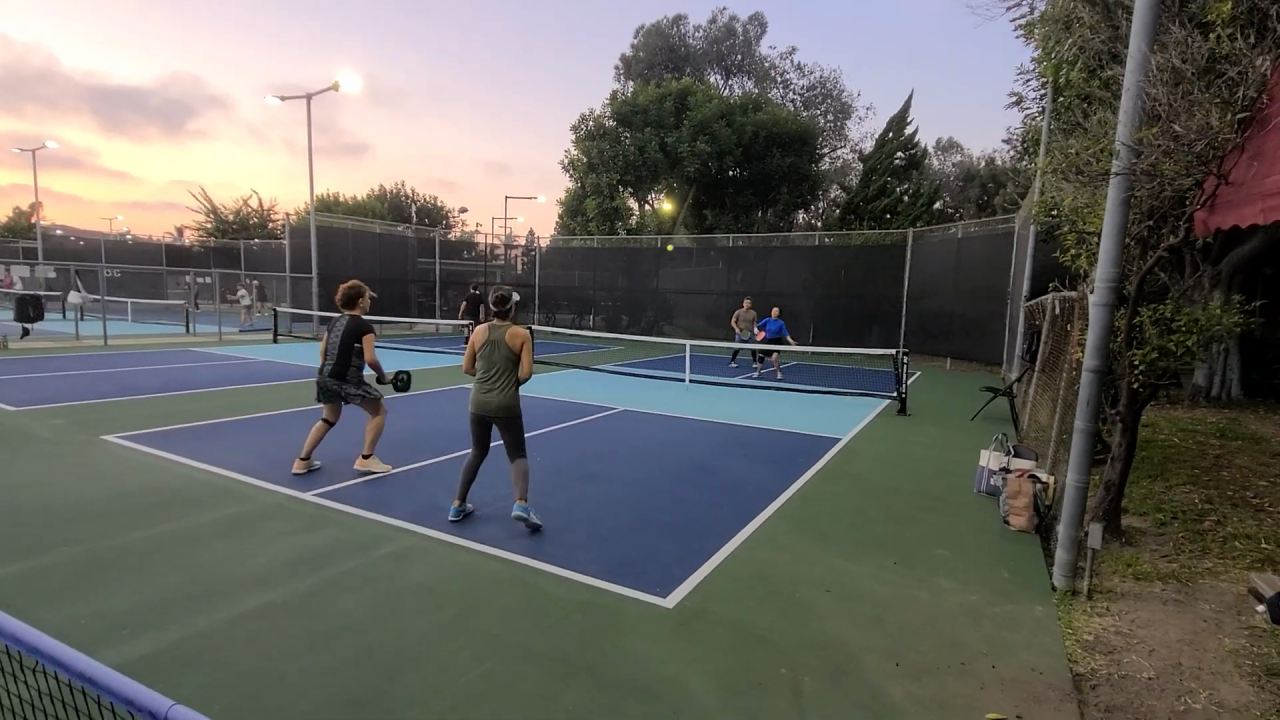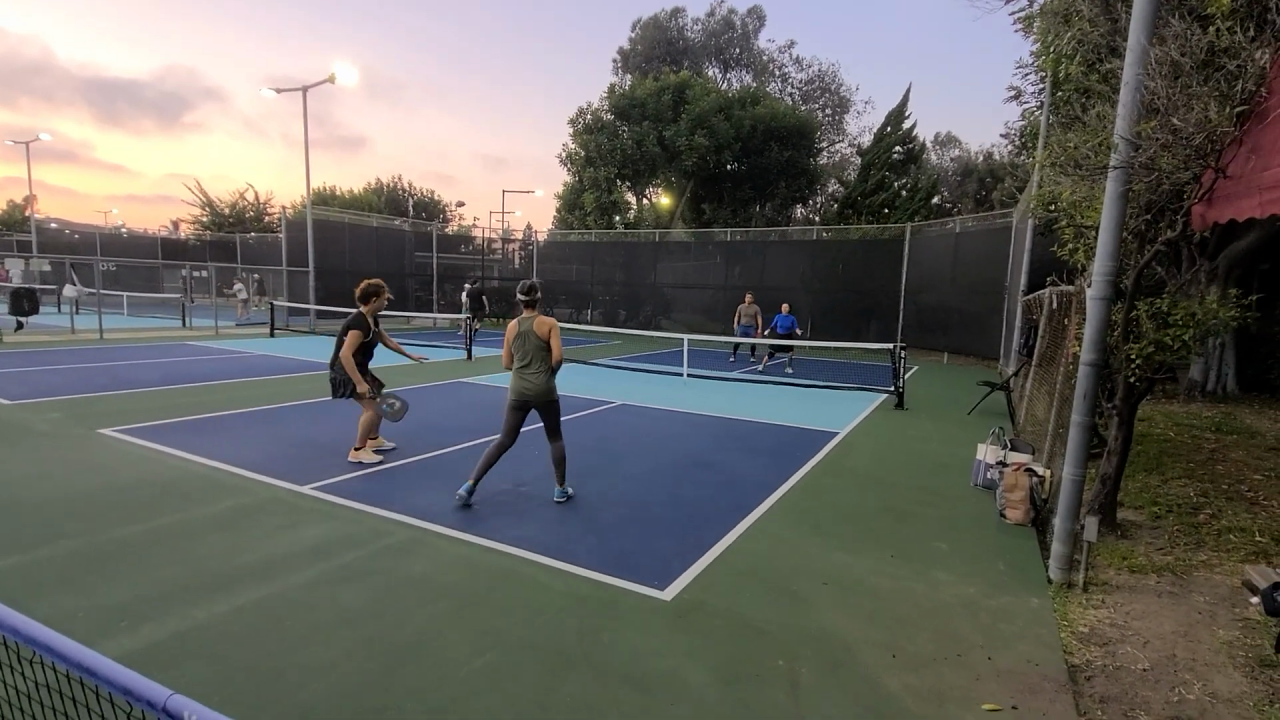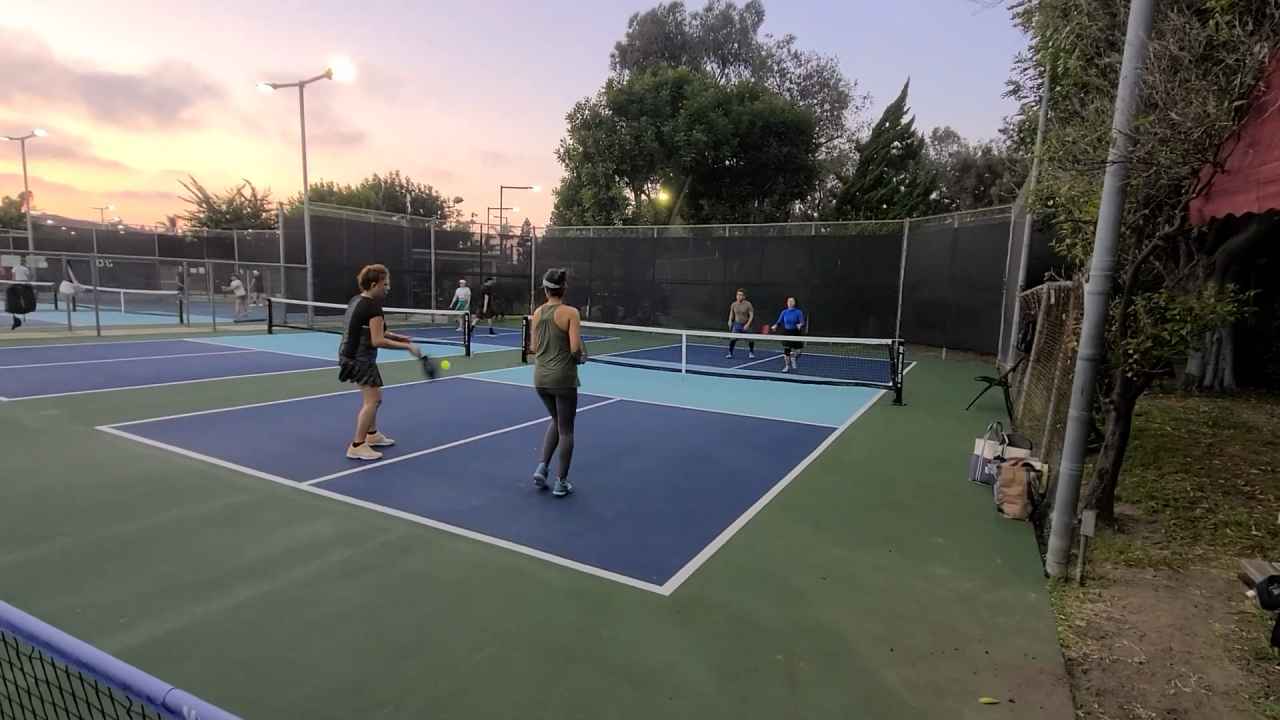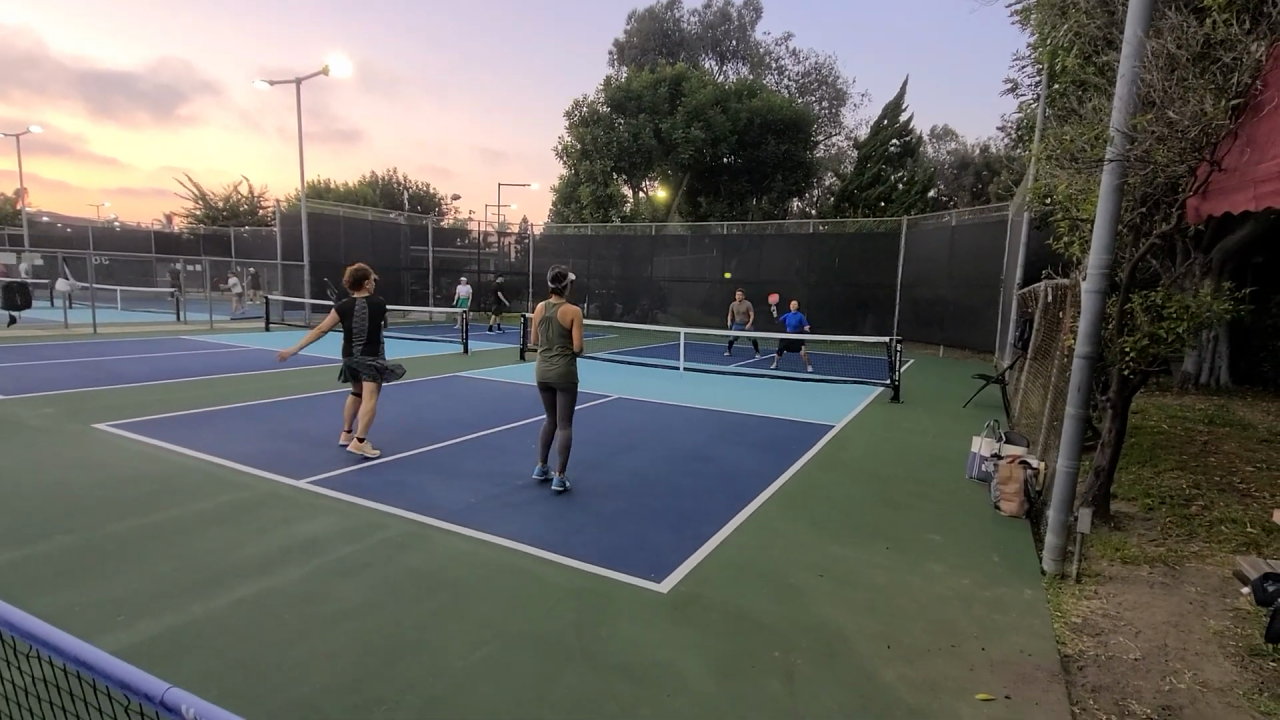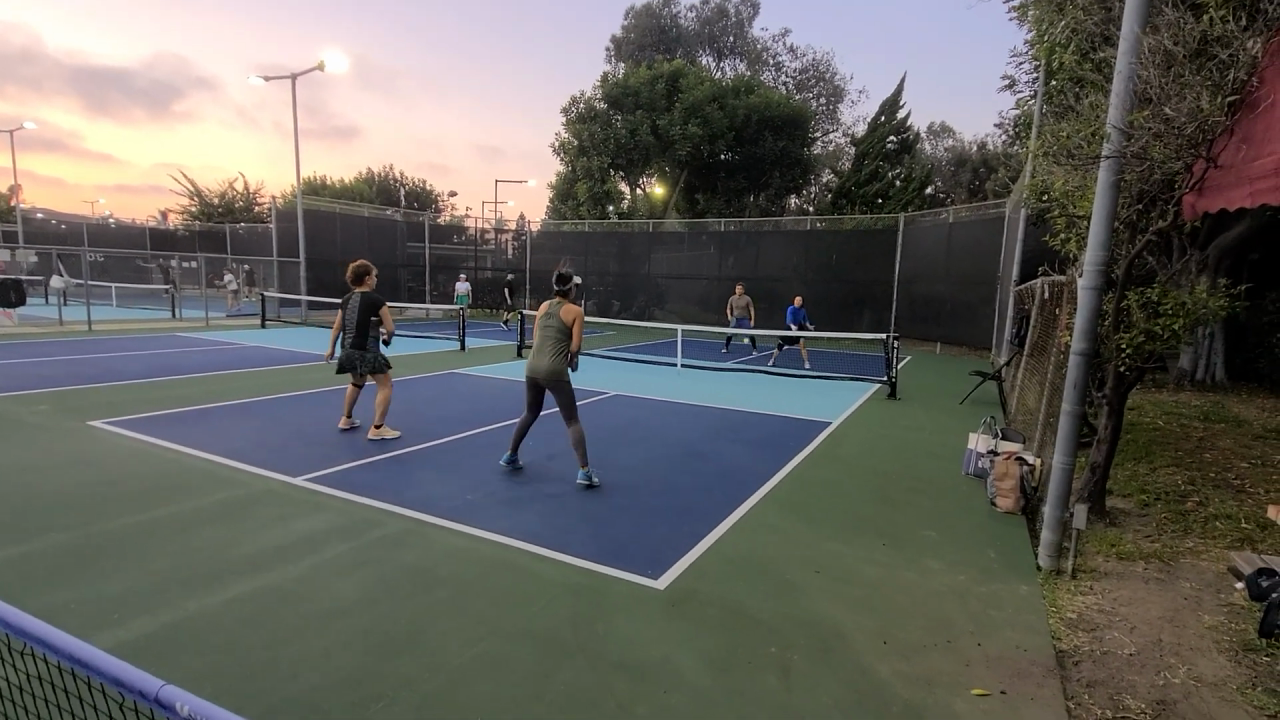
dt=0.4s
person 1, frame 1
left shoulder: (479, 332)
right shoulder: (522, 335)
left elbow: (467, 368)
right elbow: (526, 374)
left hip: (479, 403)
right hip: (506, 405)
left knee: (477, 453)
right knee: (518, 458)
left ankle: (458, 505)
right ankle: (521, 505)
person 1, frame 2
left shoulder: (512, 326)
right shoulder: (549, 323)
left elbow: (506, 363)
right elbow: (558, 358)
right wrist: (550, 373)
left hip: (518, 390)
right hip: (544, 391)
left knee: (504, 440)
right knee: (555, 438)
left ankle: (470, 485)
right ankle: (561, 488)
person 1, frame 3
left shoulder: (537, 313)
right shoulder: (570, 313)
left elbow: (534, 348)
right elbow: (575, 348)
right wrist: (579, 358)
left hip: (540, 377)
right hip: (563, 378)
left knee: (556, 423)
right knee: (566, 430)
left ankle: (542, 467)
right ankle: (561, 483)
person 1, frame 4
left shoulder: (540, 308)
right shoulder: (573, 311)
left elbow: (534, 341)
right elbow: (578, 348)
left hip: (543, 372)
right hip: (564, 374)
left knee: (551, 419)
right knee: (564, 425)
left ankle: (541, 467)
right ankle: (559, 477)
person 1, frame 5
left shoulder: (544, 306)
right shoulder: (576, 311)
right elbow: (575, 347)
right wrist: (572, 361)
left hip: (533, 368)
right hip: (555, 372)
left knee: (531, 413)
right knee: (572, 422)
left ankle: (510, 455)
right ankle: (584, 472)
person 2, frame 1
left shoulder: (335, 322)
right shoulder: (364, 326)
left elbow: (323, 352)
right elbow: (370, 359)
right wrist: (382, 375)
left hip: (328, 378)
right hip: (348, 381)
left knee: (329, 419)
right knee: (379, 410)
left ankle: (302, 461)
right ankle: (366, 458)
person 2, frame 2
left shoulder: (371, 320)
right shoulder: (358, 322)
left elbow: (386, 341)
right elbow: (345, 354)
left wrist: (410, 355)
right wrist: (360, 383)
left hip: (359, 369)
right hip: (346, 372)
left knee: (377, 400)
right knee: (372, 406)
left ankle: (372, 439)
right ankle: (357, 450)
person 2, frame 3
left shoulder: (357, 300)
right shoulder: (374, 307)
right elbow: (377, 341)
left wrist: (395, 337)
right wrist: (407, 347)
left hip: (353, 356)
right hip: (359, 359)
left knee: (373, 395)
right knee: (372, 399)
left ankle: (371, 434)
right ankle: (356, 446)
person 2, frame 4
left shoulder: (342, 306)
right shoulder: (379, 303)
left elbow: (321, 329)
left wrist: (294, 349)
left hip: (351, 358)
right hip: (372, 358)
left knee: (356, 392)
right knee: (369, 398)
left ankle: (347, 433)
right ankle: (360, 442)
person 2, frame 5
left shoulder: (347, 299)
right shoulder: (376, 300)
left elbow: (336, 327)
right elbow: (390, 329)
left wrist: (330, 348)
right wrist: (387, 338)
left hip: (348, 350)
right hip: (366, 352)
left knee: (357, 382)
right knee: (385, 386)
left ankle: (346, 419)
right ankle: (378, 428)
